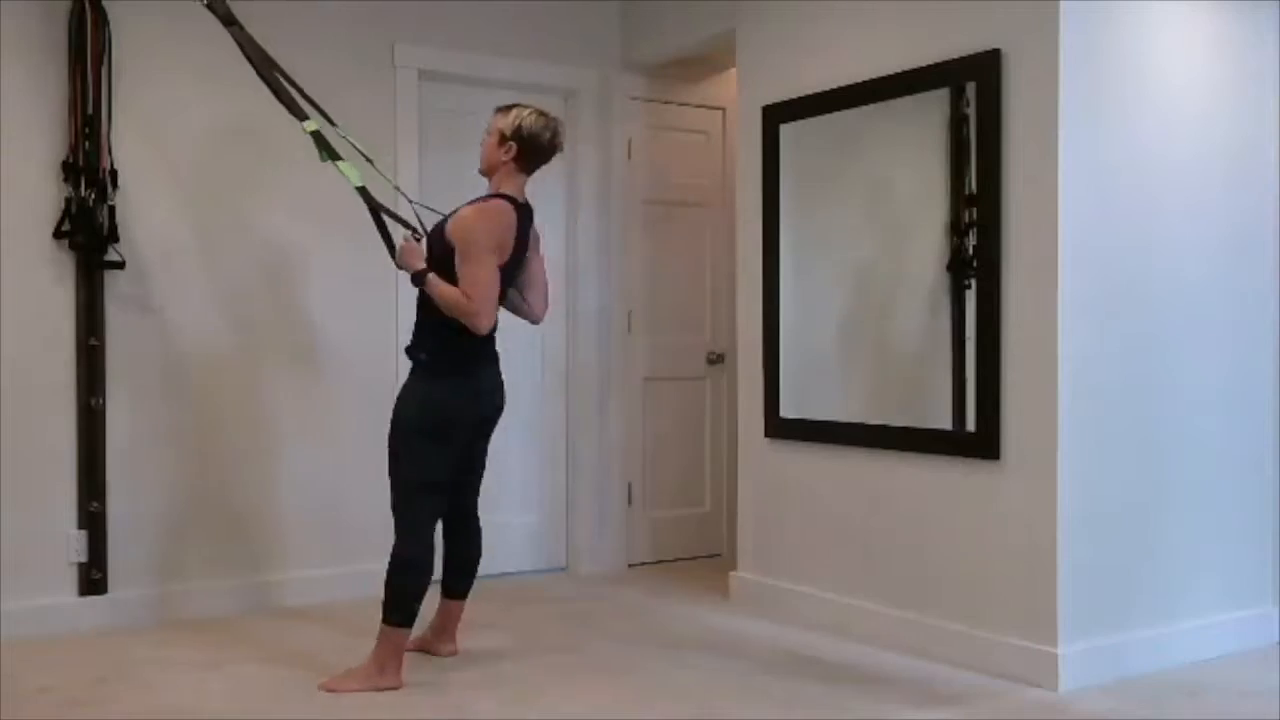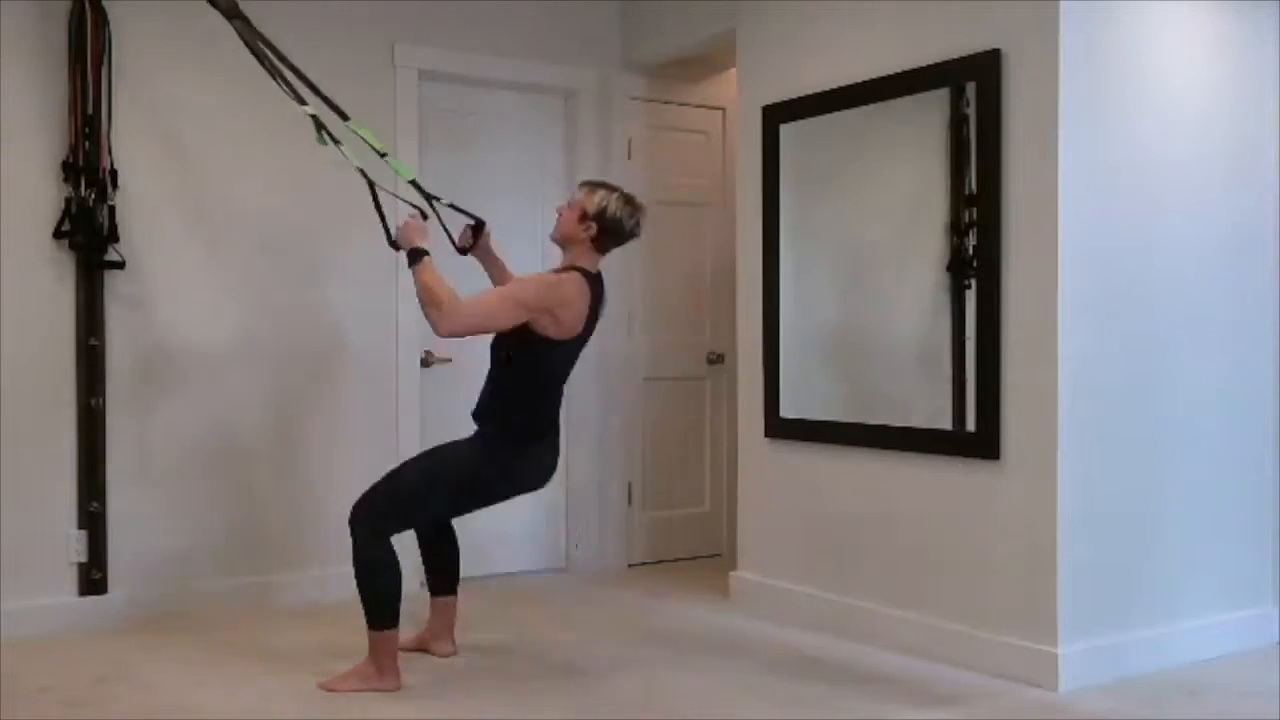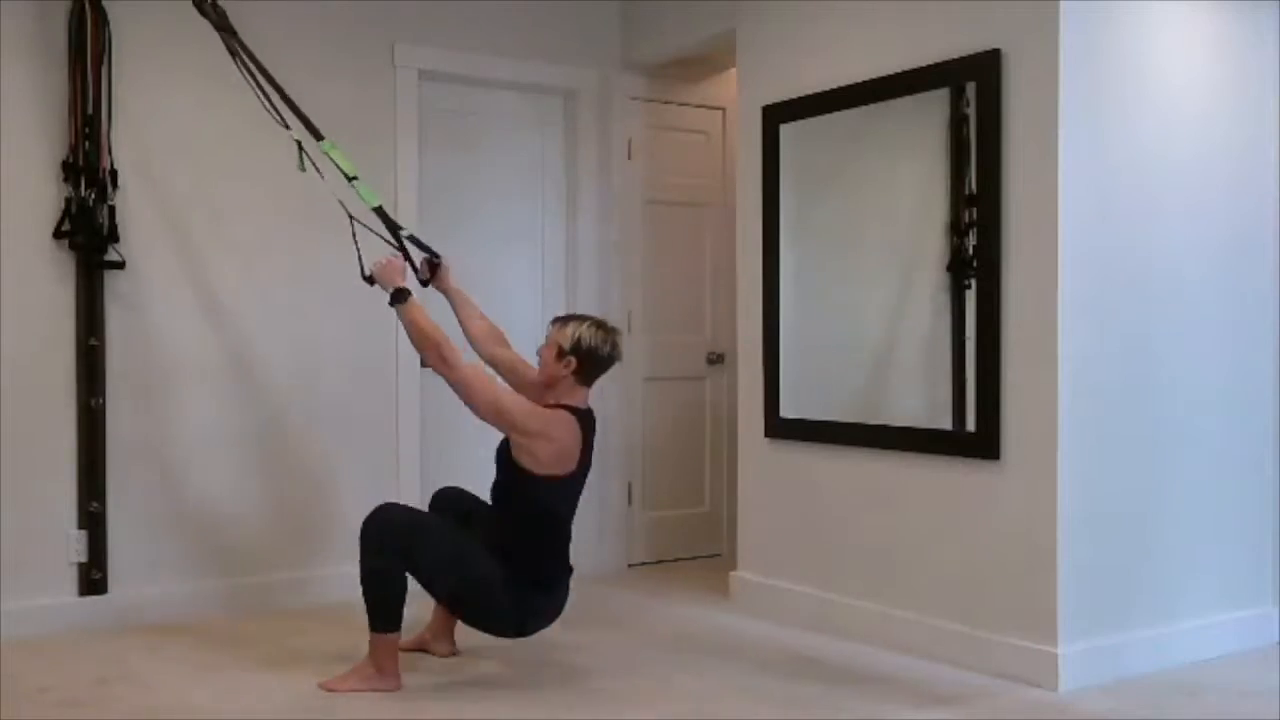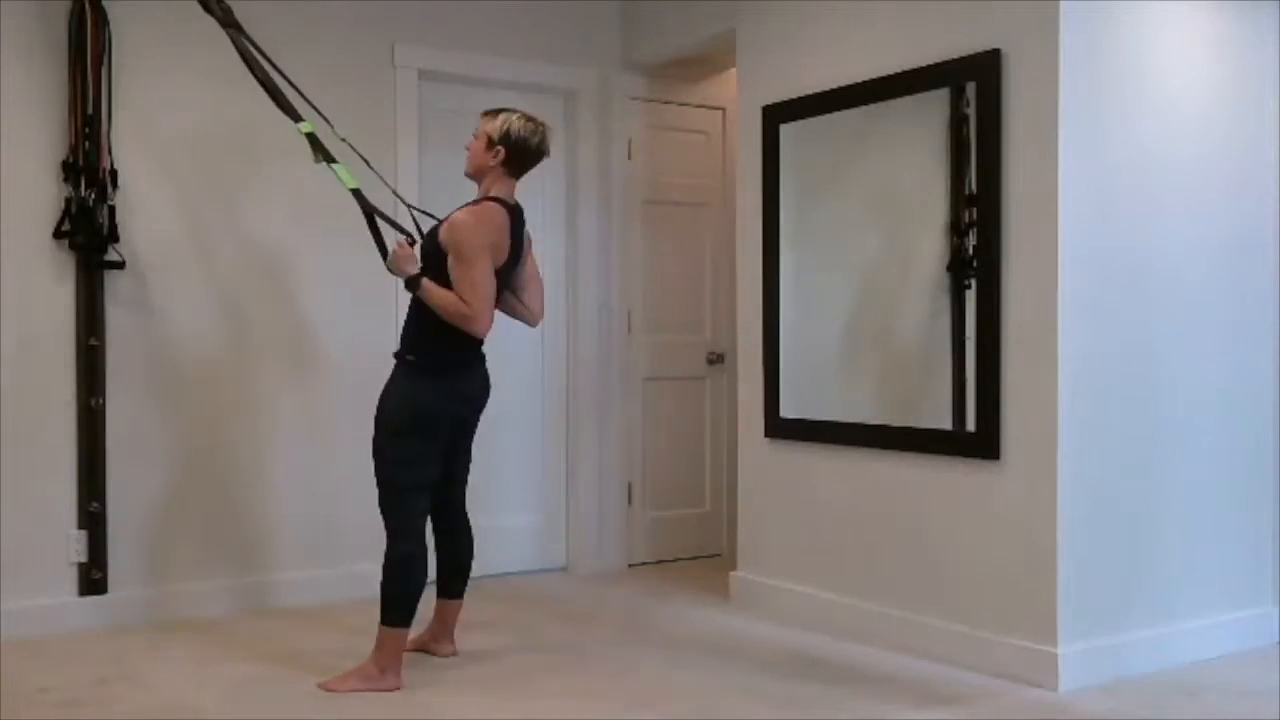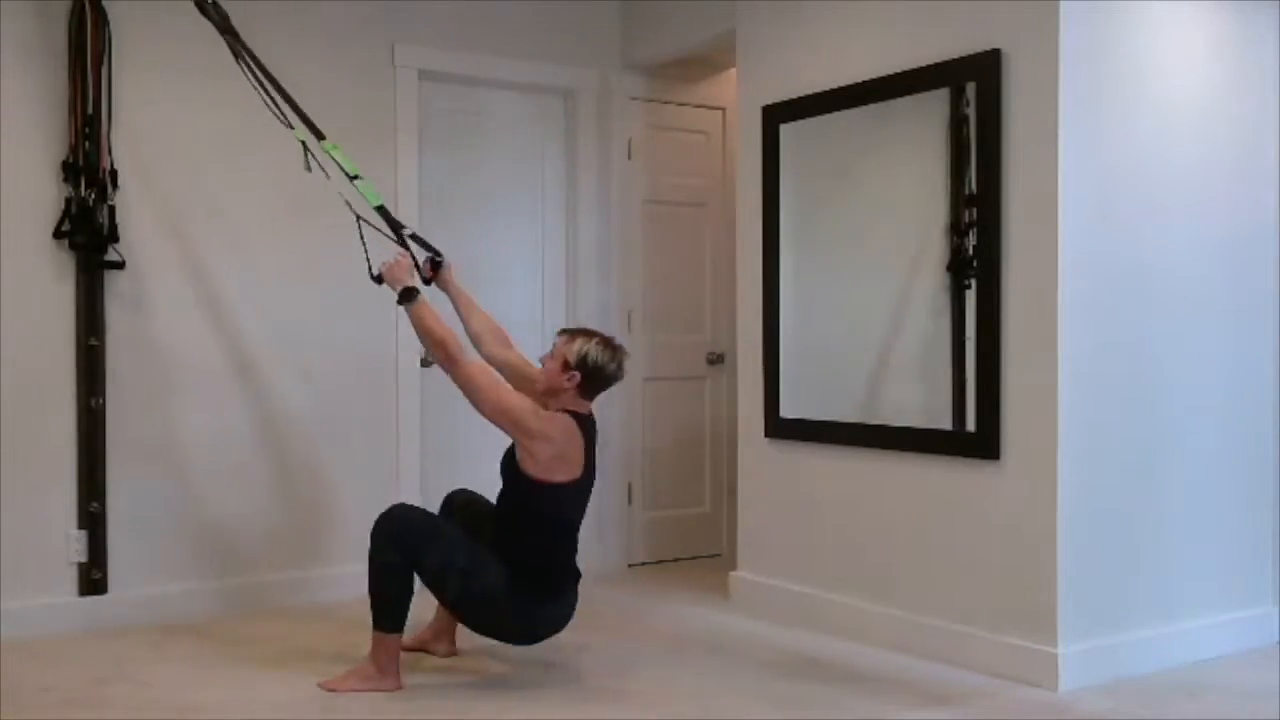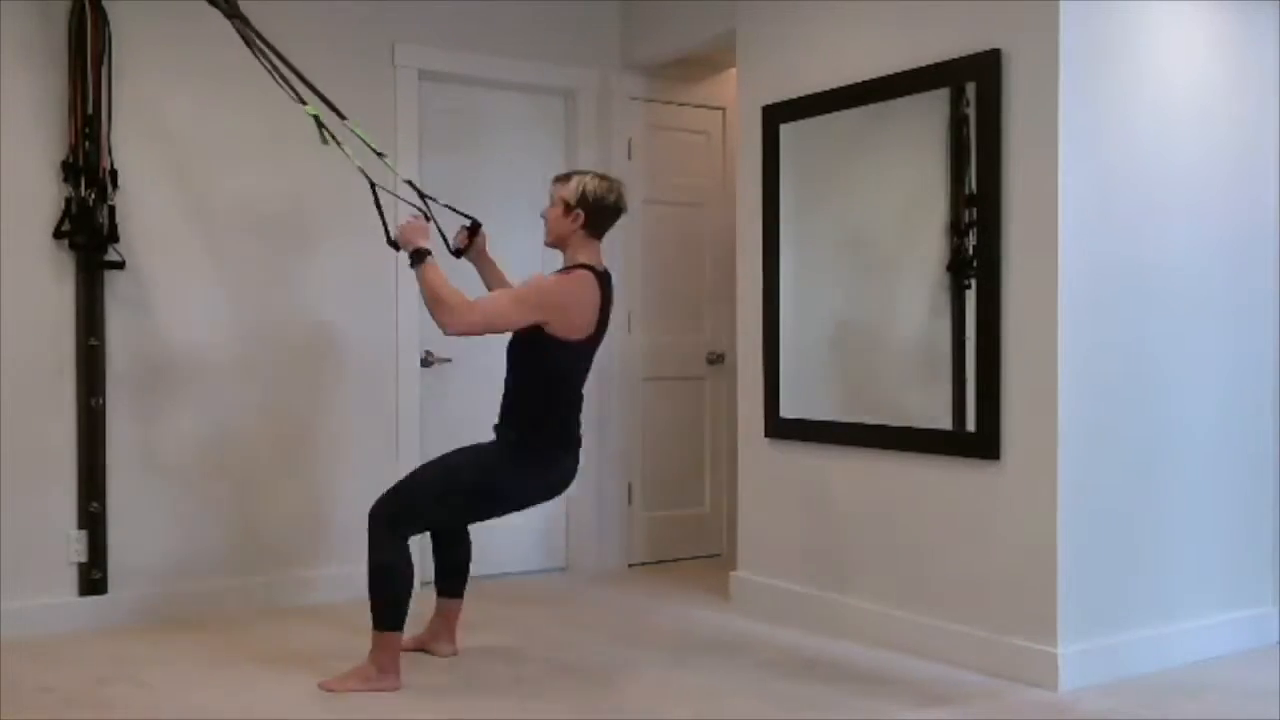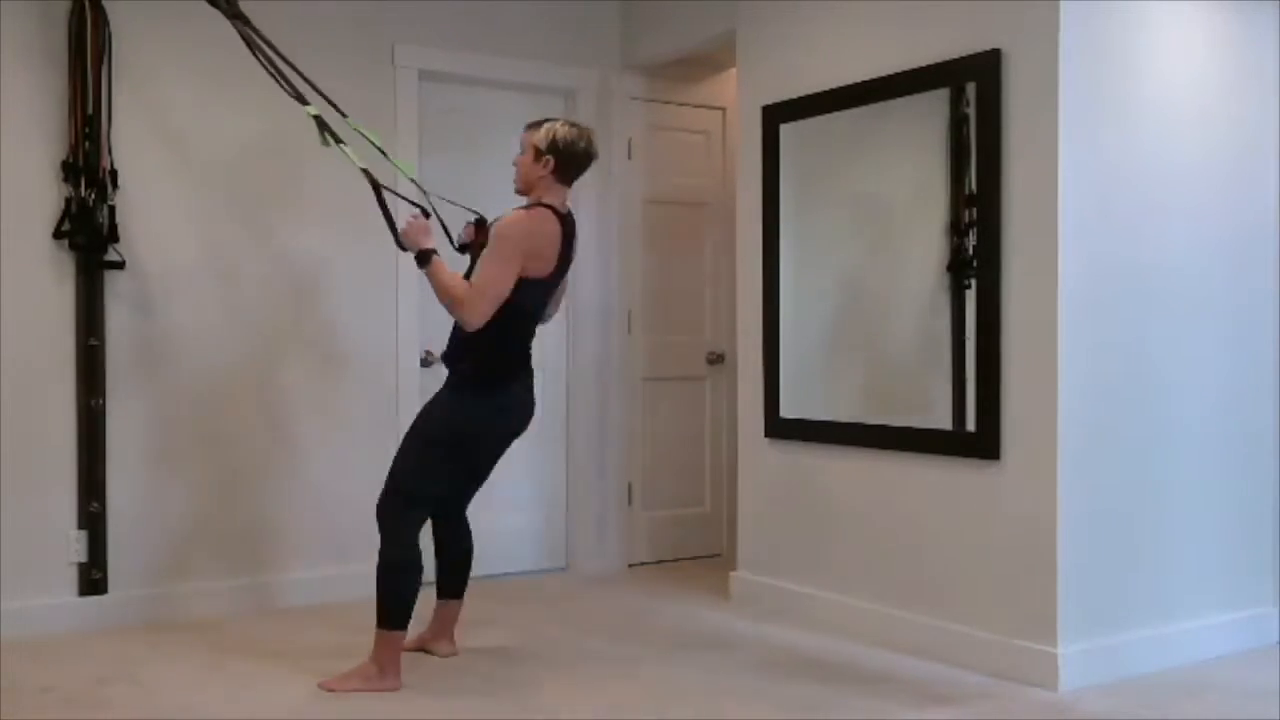
dt=0.4s
person 1, frame 1
left shoulder: (480, 217)
right shoulder: (522, 218)
left elbow: (479, 315)
right elbow: (534, 308)
left wrist: (421, 269)
left hip: (441, 384)
right hip: (478, 384)
left knee: (414, 517)
right knee: (458, 507)
left ankle: (384, 665)
right ankle: (443, 633)
person 1, frame 2
left shoulder: (556, 290)
right shoulder: (582, 286)
left elbow: (446, 319)
left wrist: (417, 250)
right wrist: (483, 251)
left hip: (509, 448)
right hip: (524, 451)
left knee: (370, 518)
right knee: (425, 504)
left ankle: (381, 667)
right ankle: (439, 632)
person 1, frame 3
left shoulder: (545, 426)
right shoulder: (568, 414)
left elbow: (449, 361)
right elbow: (498, 352)
left wrist: (399, 290)
right wrist: (447, 289)
left hip: (520, 592)
right hip: (535, 581)
left knee: (385, 527)
right knee: (449, 509)
left ankle: (381, 668)
right ankle: (438, 634)
person 1, frame 4
left shoulder: (471, 222)
right shoulder: (513, 221)
left elbow: (478, 321)
right elbow: (532, 311)
left wrist: (414, 276)
left hip: (425, 385)
right hip: (464, 383)
left knee: (404, 517)
right knee: (446, 507)
left ankle: (384, 667)
right ankle: (442, 632)
person 1, frame 5
left shoulder: (547, 431)
right shoulder: (565, 412)
left elbow: (455, 360)
right elbow: (497, 351)
left wrist: (407, 290)
right wrist: (449, 286)
left hip: (525, 602)
right hip: (548, 593)
left knee: (396, 526)
right knee: (460, 506)
left ankle: (381, 668)
right ankle: (441, 634)
person 1, frame 6
left shoulder: (562, 289)
right shoulder: (588, 282)
left elbow: (456, 319)
right elbow: (517, 305)
left wrist: (420, 251)
right wrist: (480, 258)
left hip: (528, 457)
right hip: (547, 456)
left knee: (389, 519)
right knee: (441, 505)
left ankle: (383, 666)
right ankle: (441, 632)
person 1, frame 7
left shoulder: (525, 226)
right shoulder: (561, 227)
left elbow: (471, 314)
left wrist: (426, 252)
right wrist: (486, 243)
left hip: (476, 398)
right hip: (505, 397)
left knee: (397, 514)
right knee: (446, 507)
left ankle: (383, 666)
right ankle: (441, 632)
